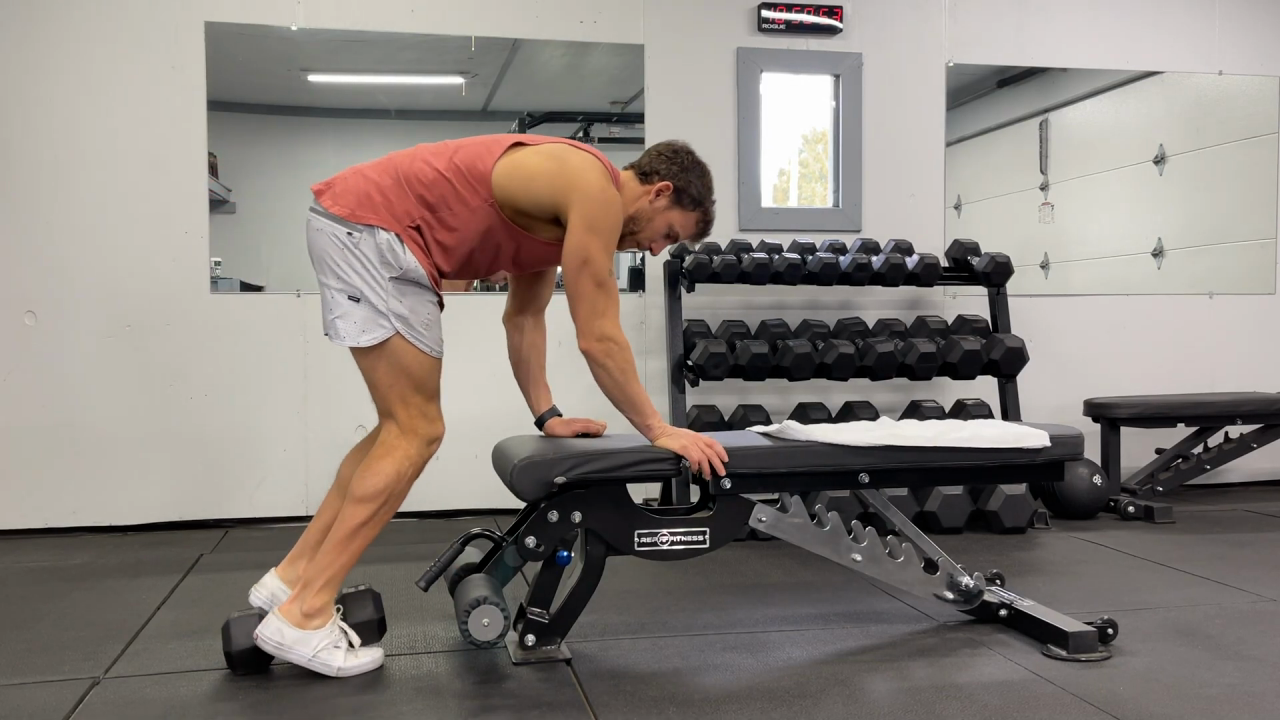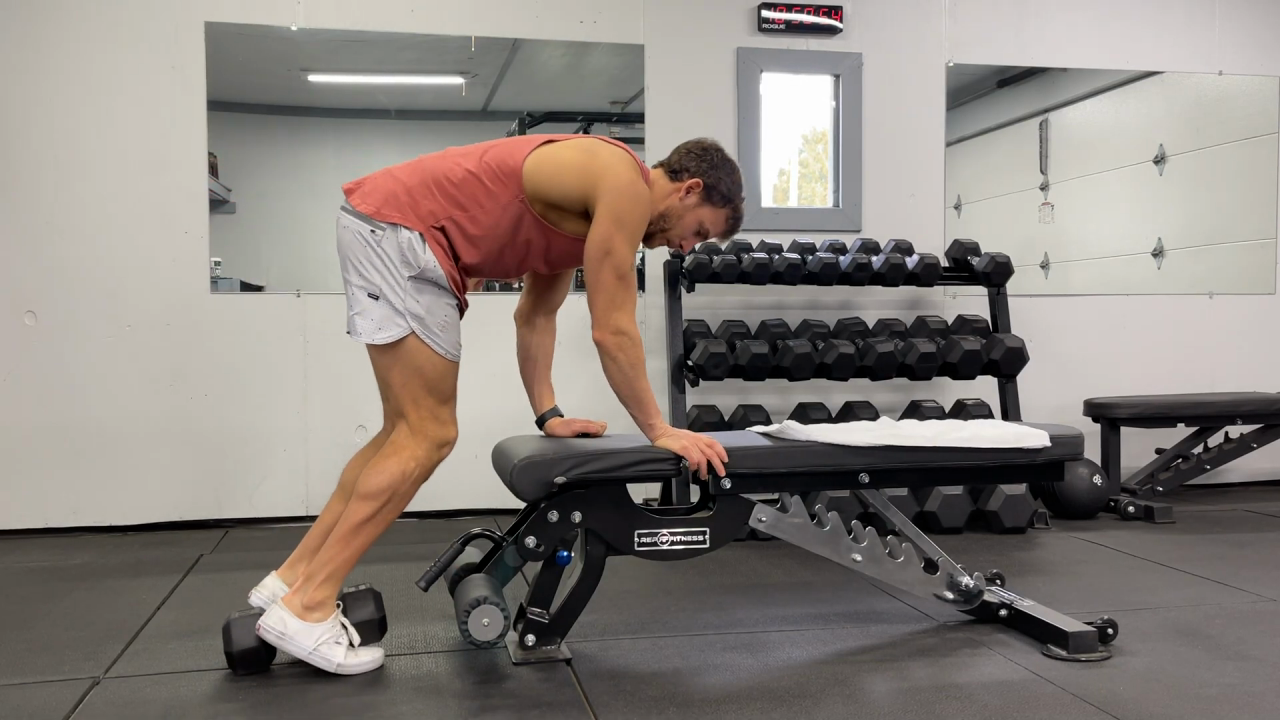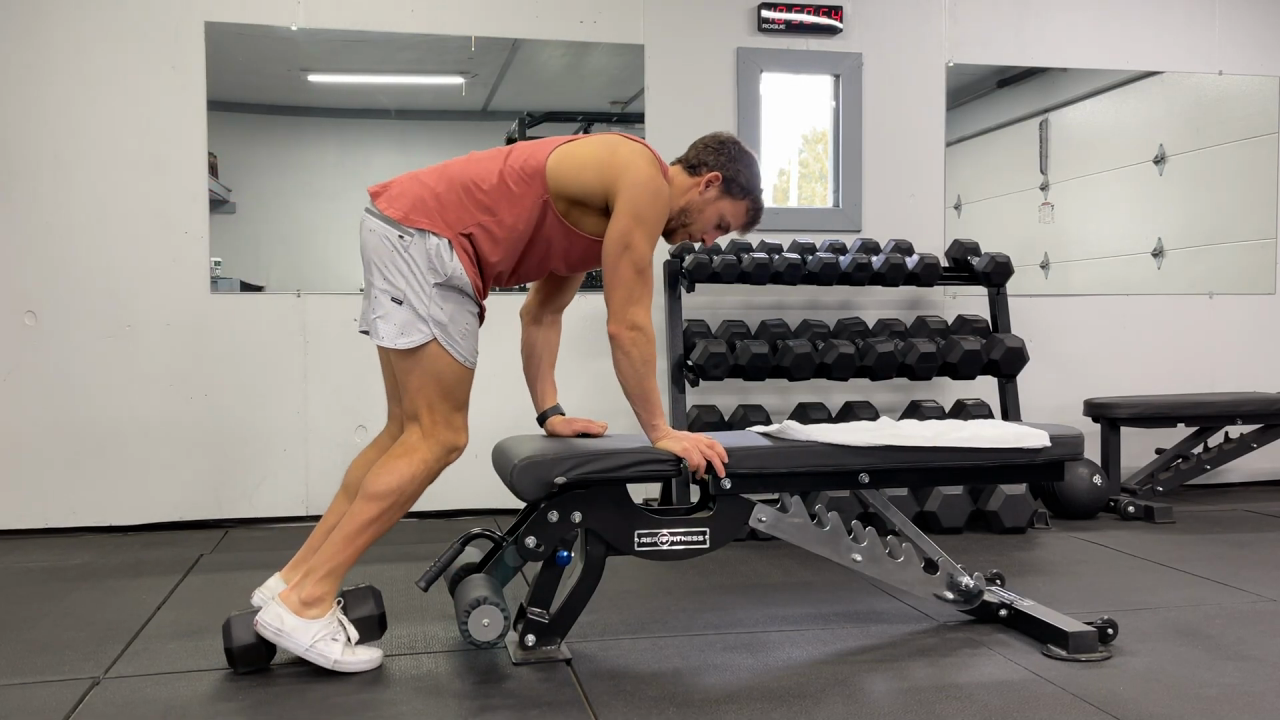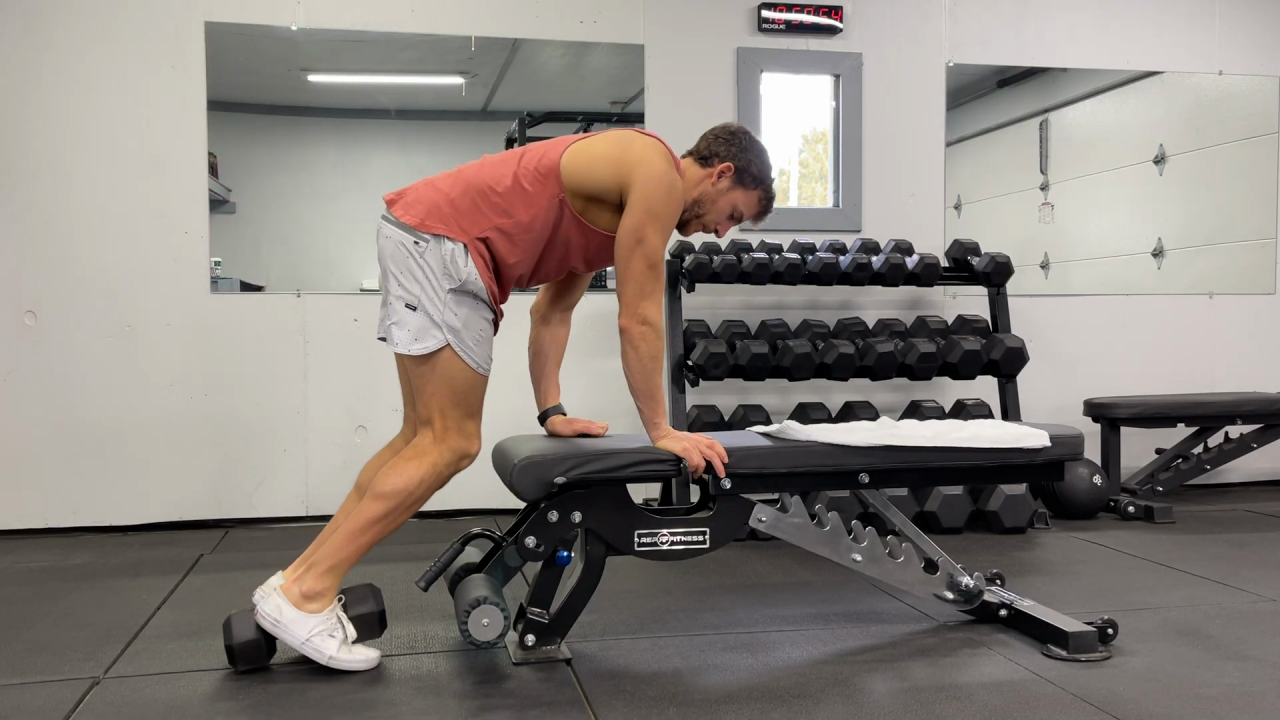
dt=0.2s
person 1, frame 1
left shoulder: (570, 200)
right shoulder: (597, 192)
left elbow: (523, 317)
right elbow: (598, 338)
left wrist: (546, 415)
right wrist: (657, 430)
left hip: (365, 227)
right hip: (368, 226)
left knee: (403, 429)
right knee: (416, 433)
left ankle: (292, 577)
right ankle: (304, 618)
person 1, frame 2
left shoulder: (592, 205)
right shoulder: (626, 184)
left elbow: (535, 316)
right elbow: (613, 330)
left wrist: (548, 414)
right wrist: (658, 431)
left hip: (391, 229)
right hip: (398, 227)
left knee: (407, 432)
right knee: (427, 435)
left ankle: (293, 579)
right ankle: (305, 609)
person 1, frame 3
left shoulder: (609, 202)
right shoulder: (645, 181)
left elbow: (541, 315)
right elbow: (628, 324)
left wrist: (549, 413)
right wrist: (660, 433)
left hip: (411, 233)
right hip: (422, 233)
left knee: (410, 433)
right knee: (438, 439)
left ankle: (295, 581)
right ankle: (303, 605)
person 1, frame 4
left shoulder: (621, 193)
right shoulder: (658, 176)
left elbow: (552, 312)
right elbow: (639, 319)
left wrist: (551, 411)
right wrist: (660, 431)
left hip: (427, 238)
right hip: (439, 240)
left knee: (425, 437)
right knee: (450, 443)
left ankle: (299, 580)
right ankle: (304, 598)
